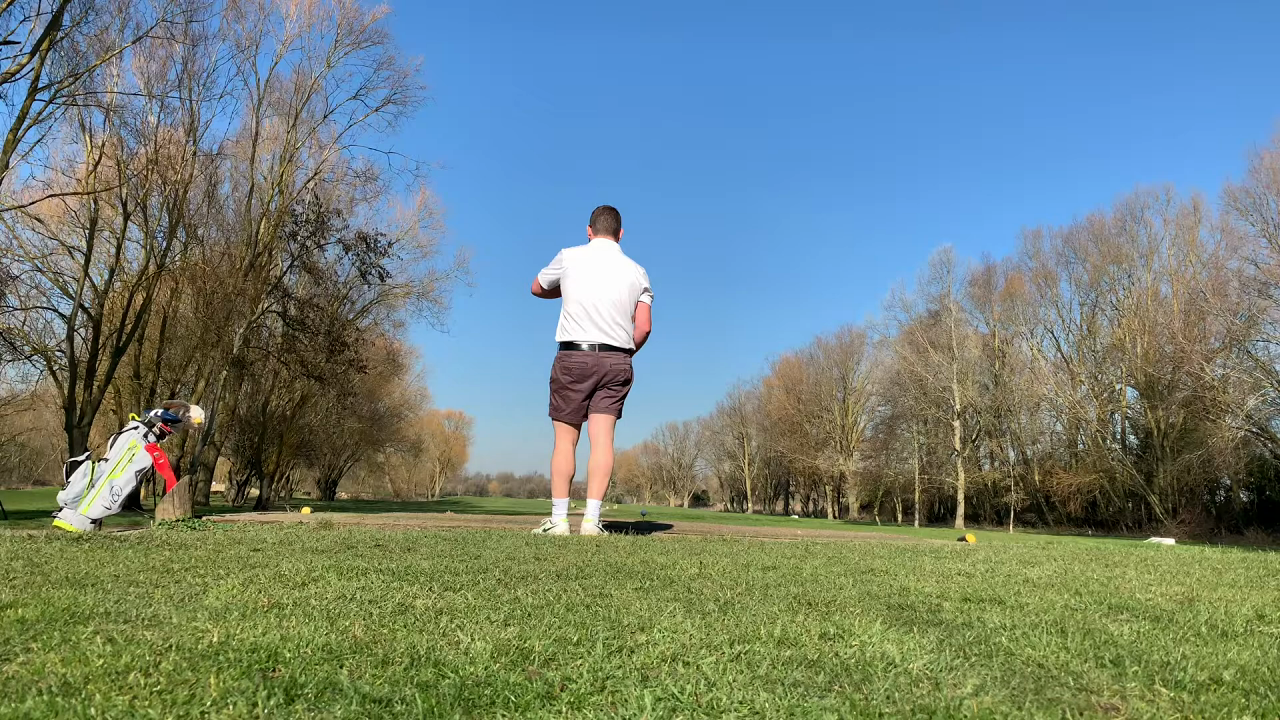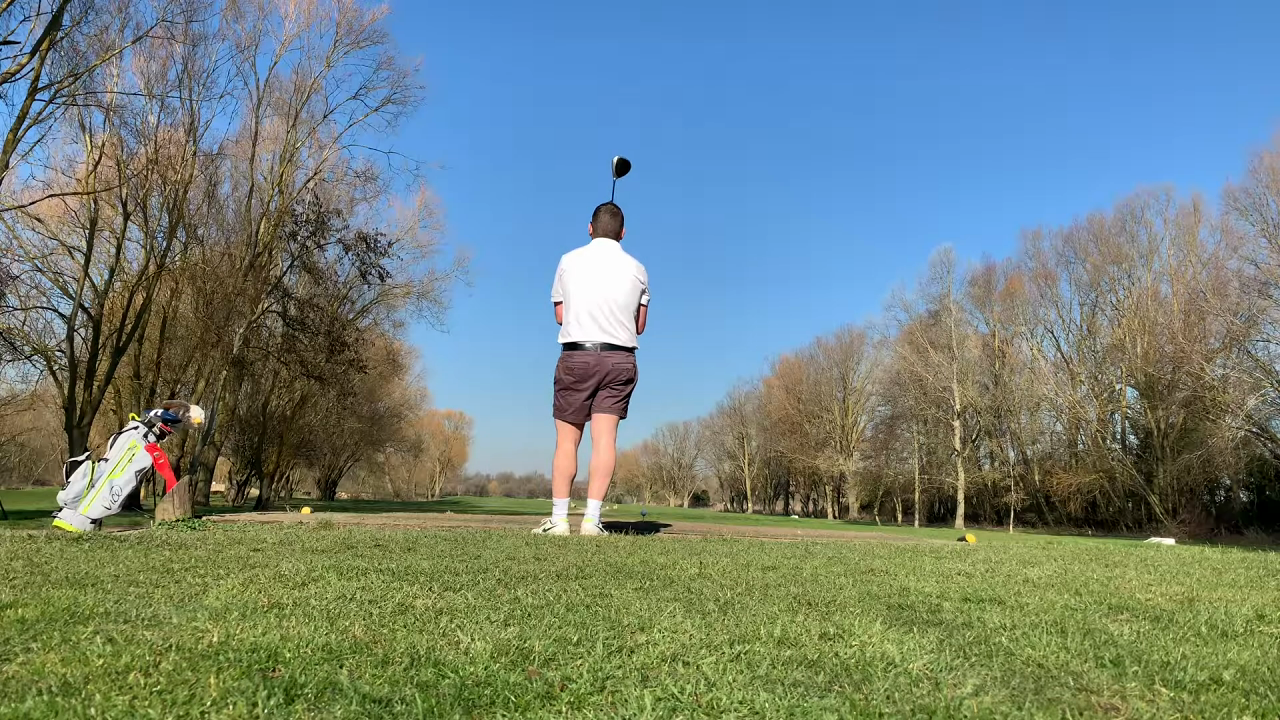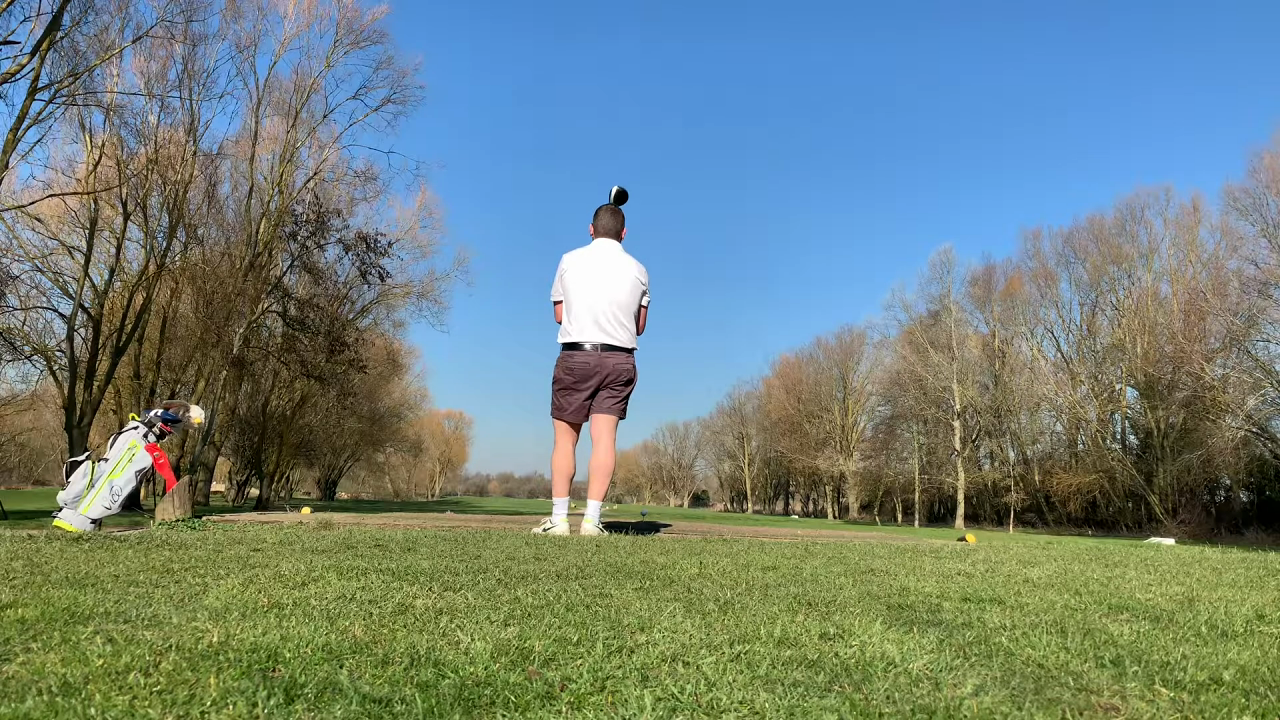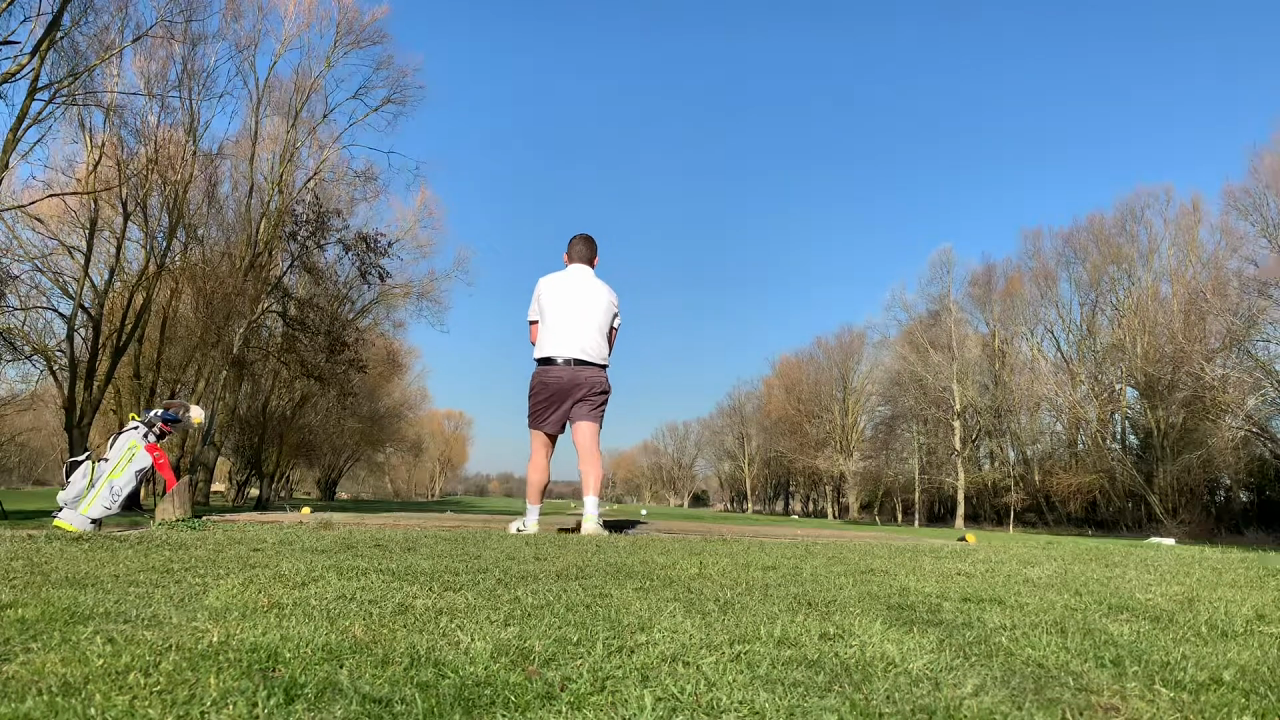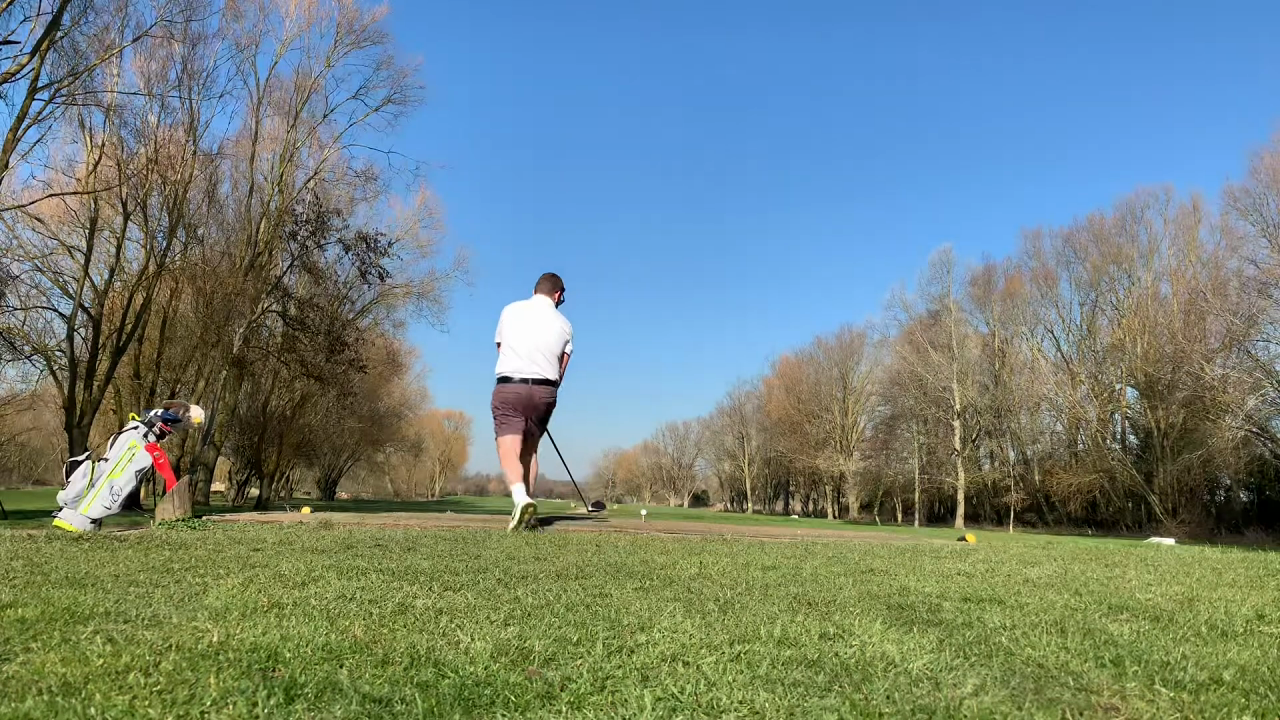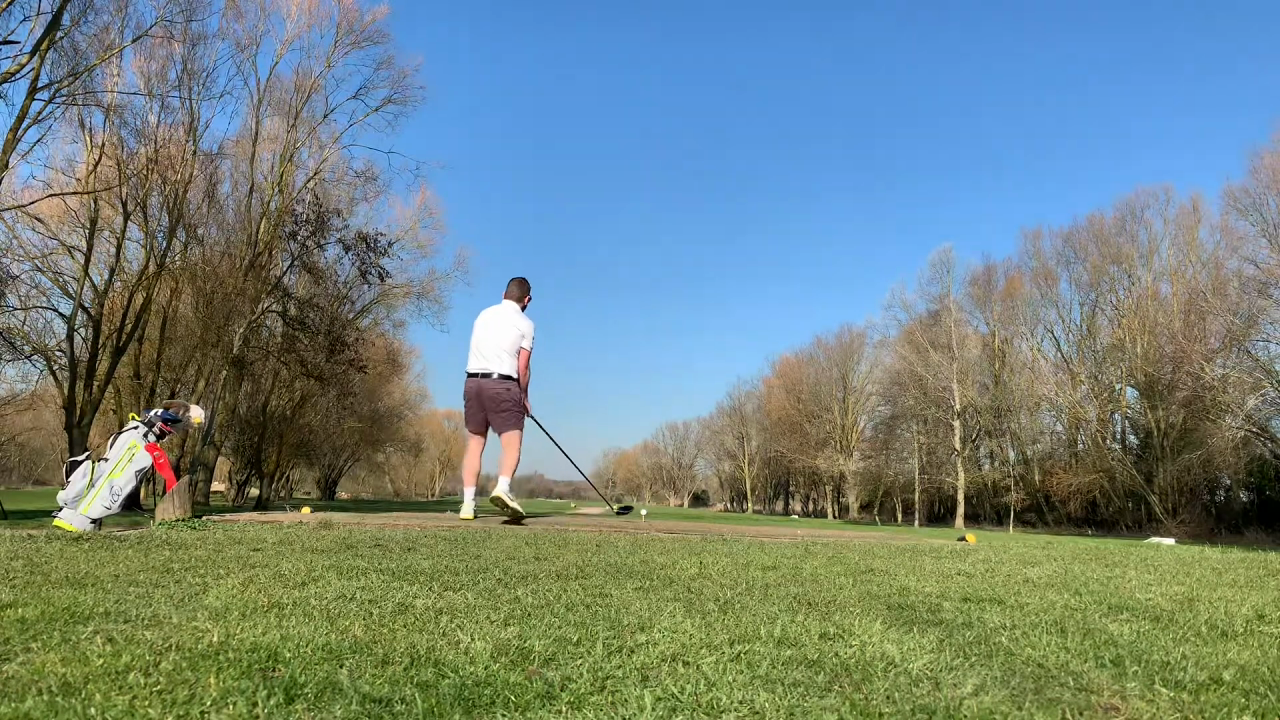
dt=0.7s
person 1, frame 1
left shoulder: (569, 258)
right shoulder: (636, 272)
left elbow: (538, 288)
right elbow: (643, 328)
left hip: (573, 357)
right hip: (616, 360)
left knee: (565, 440)
right knee: (602, 438)
left ankle: (559, 518)
right ankle: (591, 519)
person 1, frame 2
left shoulder: (569, 261)
right shoulder: (636, 269)
left elbow: (560, 316)
right elbow: (640, 325)
left hip: (576, 357)
right hip: (620, 360)
left knee: (567, 440)
right knee: (605, 438)
left ankle: (559, 518)
right ankle: (592, 519)
person 1, frame 3
left shoulder: (570, 260)
right shoulder: (637, 270)
left elbow: (560, 315)
right elbow: (640, 326)
left hip: (576, 358)
right hip: (619, 360)
left knee: (565, 440)
right knee: (604, 439)
left ankle: (559, 519)
right ankle: (591, 519)
person 1, frame 4
left shoulder: (546, 283)
right shoulder: (608, 293)
left elbow: (535, 337)
right elbow: (609, 344)
left hip: (550, 372)
right hip: (592, 375)
left knee: (541, 451)
right knee: (589, 448)
left ankle: (530, 520)
right ankle: (591, 516)
person 1, frame 5
left shoulder: (510, 310)
right shoulder: (563, 324)
right elbow: (560, 371)
left hip: (509, 387)
right hip: (543, 390)
left knee: (509, 456)
right knee: (529, 452)
left ankle: (523, 500)
right ankle: (522, 508)
person 1, frame 6
left shoulder: (484, 315)
right shoulder: (525, 324)
right elbow: (523, 368)
right wrist: (524, 398)
left hip: (474, 382)
right hip: (503, 385)
left knee: (475, 444)
right knee: (512, 444)
left ankle: (468, 503)
right ankle: (502, 488)
